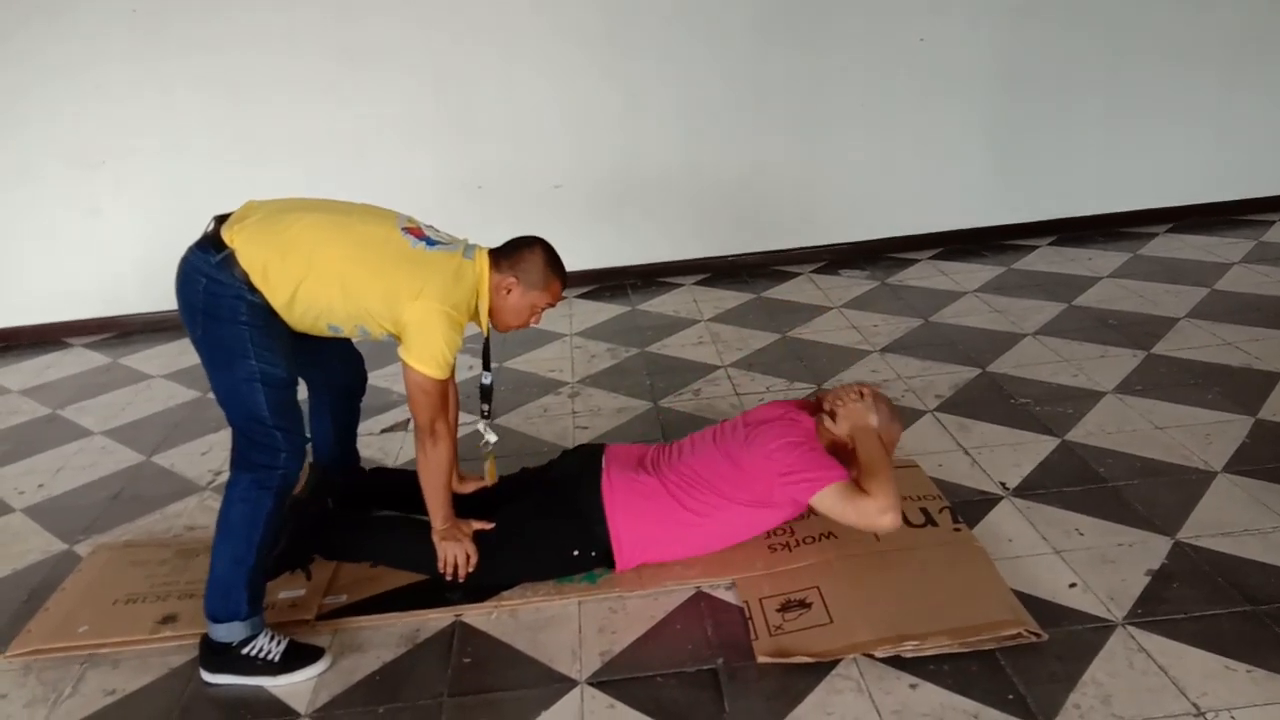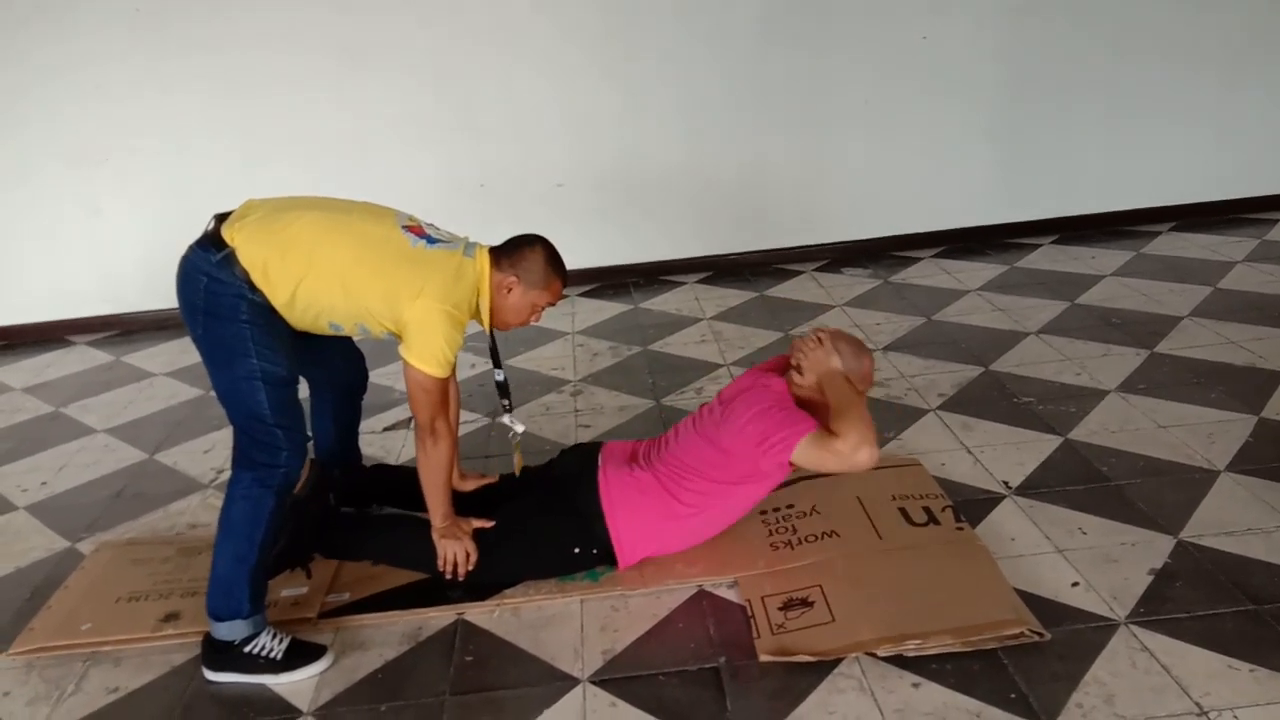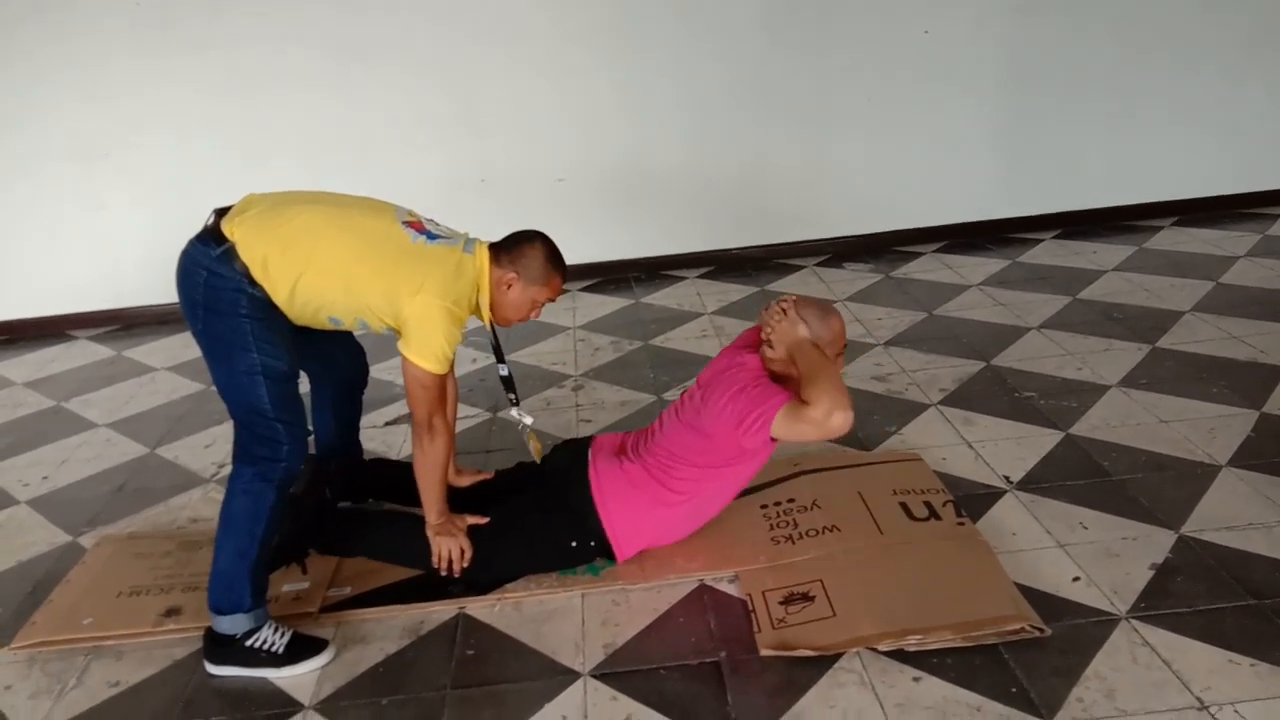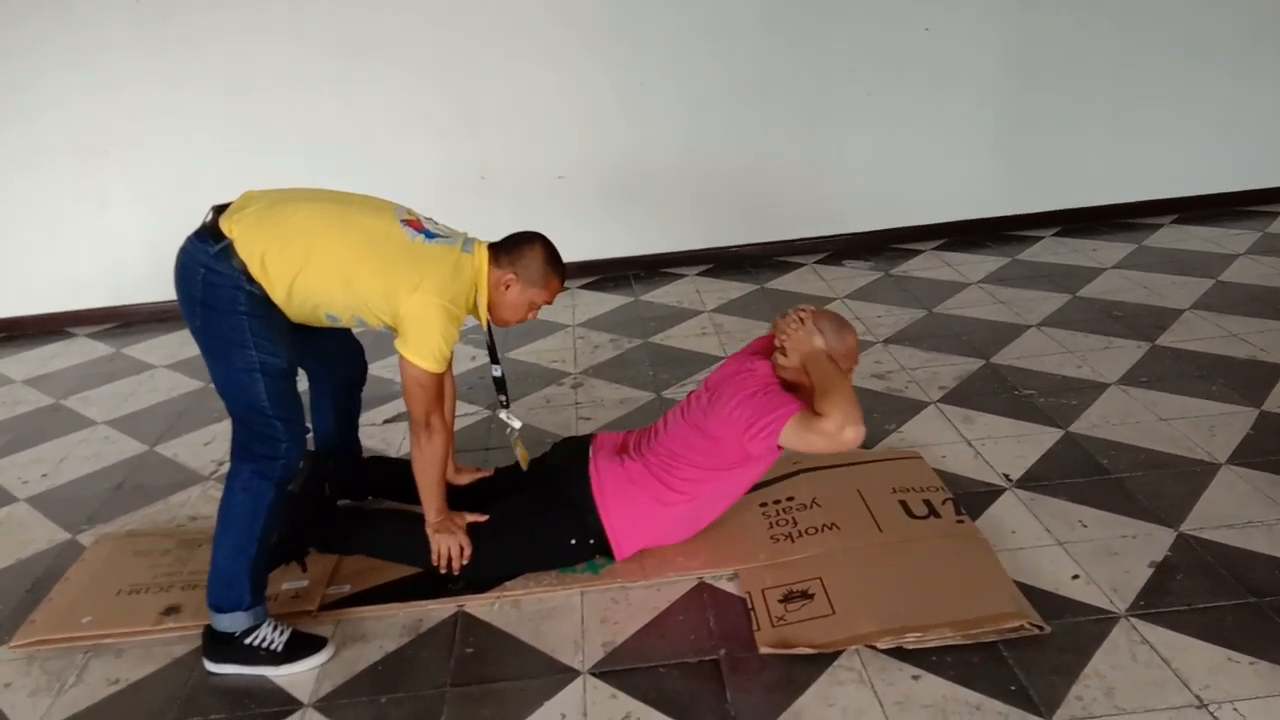
dt=0.2s
person 1, frame 1
left shoulder: (793, 413)
right shoulder: (798, 454)
left elbow: (829, 404)
right elbow: (882, 513)
left wrist: (853, 423)
right wrist: (864, 432)
left hip: (597, 474)
right hip: (596, 531)
left knee: (470, 507)
left ankle: (337, 494)
right ankle: (317, 533)
person 1, frame 2
left shoulder: (772, 378)
right shoulder: (776, 418)
left elbow: (801, 359)
right elbow: (858, 452)
right wrist: (831, 374)
left hip: (595, 473)
right hip: (597, 529)
left knee: (470, 502)
left ankle: (339, 490)
right ankle: (314, 529)
person 1, frame 3
left shoulder: (750, 352)
right shoulder: (754, 396)
right elbow: (834, 417)
right wrist: (801, 345)
left hip: (587, 467)
right hip: (590, 521)
left knee: (463, 498)
left ankle: (335, 483)
right ankle: (308, 525)
person 1, frame 4
left shoulder: (759, 361)
right shoulder: (763, 403)
left elbow: (787, 336)
right elbow: (844, 432)
right wrist: (818, 357)
left hip: (588, 464)
right hip: (587, 519)
left knee: (464, 496)
left ankle: (334, 481)
right ankle: (310, 523)
person 2, frame 1
left shoulder: (460, 267)
right shoulder: (440, 305)
left elbow: (442, 388)
right elbow: (431, 428)
left wrist: (453, 479)
right wrist: (444, 525)
left hip: (255, 254)
right hip: (225, 286)
left knee: (341, 377)
right knee: (274, 456)
right ankle: (231, 637)
person 2, frame 2
left shoulder: (461, 265)
right shoulder: (441, 304)
left elbow: (443, 384)
right elbow: (432, 427)
left wrist: (453, 476)
right wrist: (443, 523)
left hip: (254, 251)
right hip: (226, 285)
left knee: (342, 375)
right knee: (275, 454)
right ankle: (233, 635)
person 2, frame 3
left shoulder: (461, 262)
right shoulder: (441, 300)
left elbow: (442, 378)
right elbow: (428, 422)
left wrist: (450, 470)
right wrist: (437, 520)
left hip: (255, 248)
right hip: (227, 279)
left knee: (343, 371)
right knee: (276, 450)
right ankle: (235, 630)
person 2, frame 4
left shoulder: (459, 260)
right shoulder: (436, 299)
left elbow: (440, 377)
right elbow: (427, 422)
left wrist: (449, 468)
right wrist: (437, 518)
left hip: (255, 245)
right hip: (224, 276)
left knee: (342, 368)
right knee: (275, 446)
right ankle: (233, 627)
